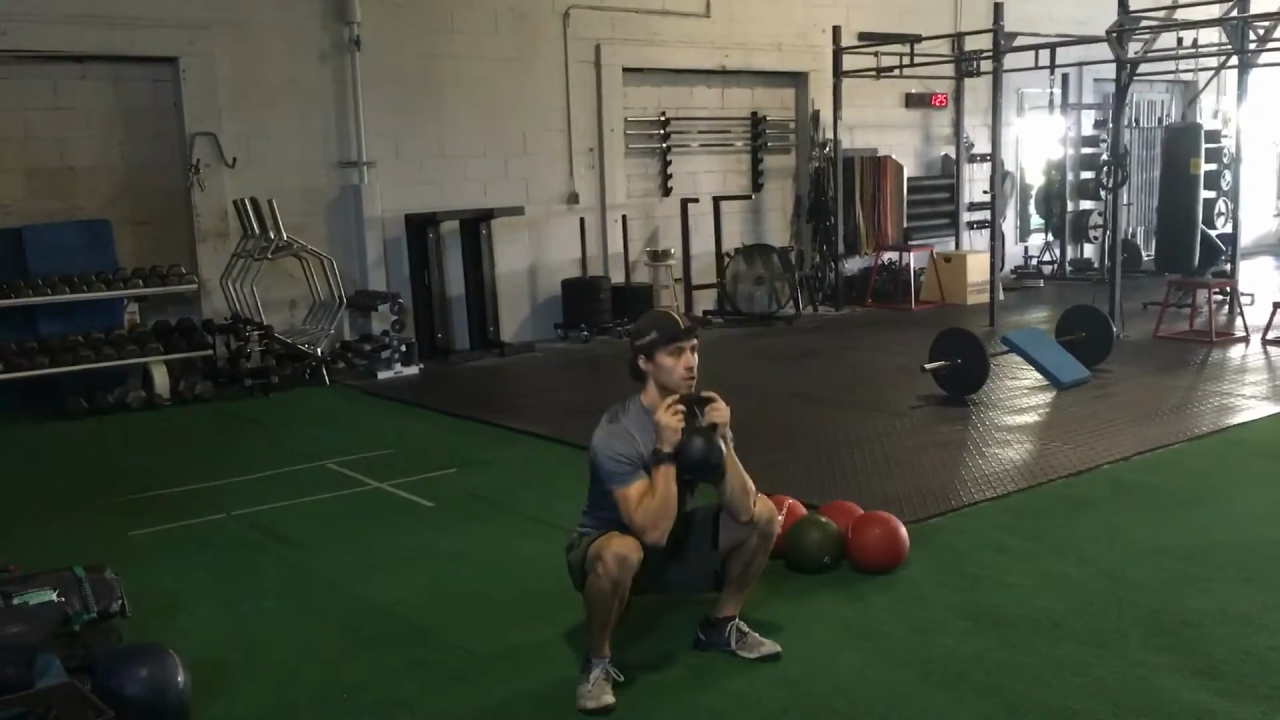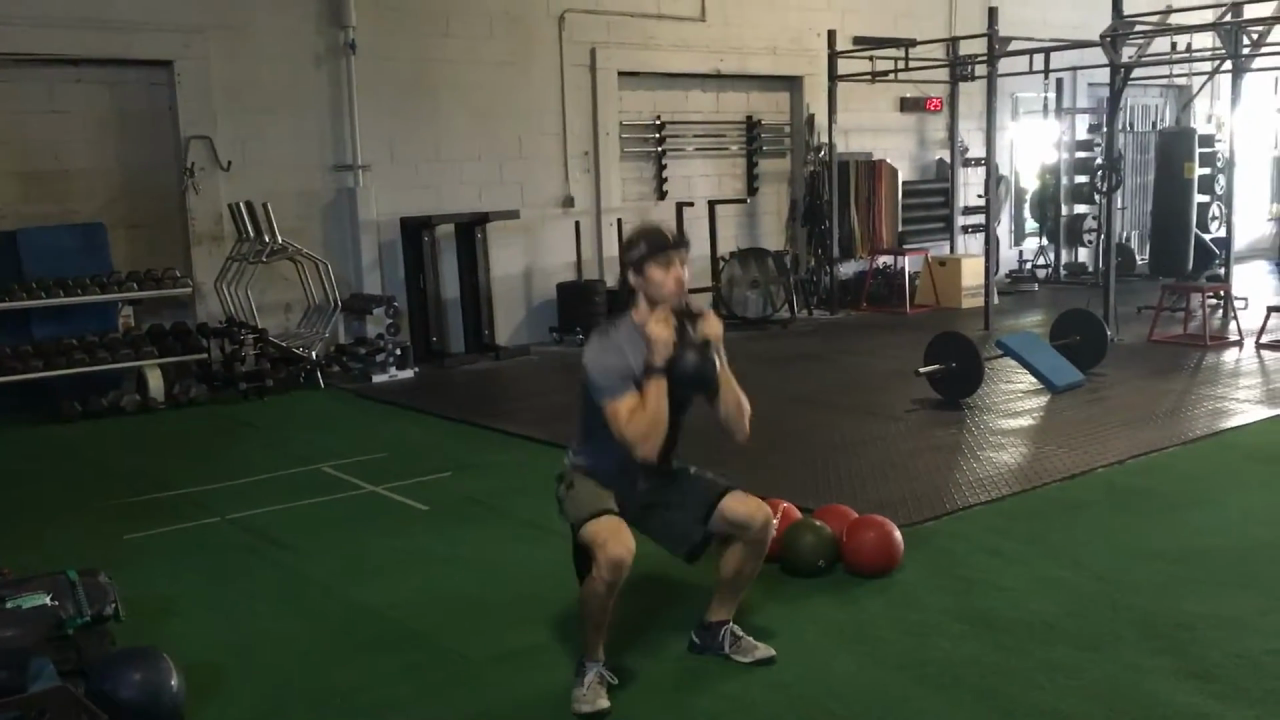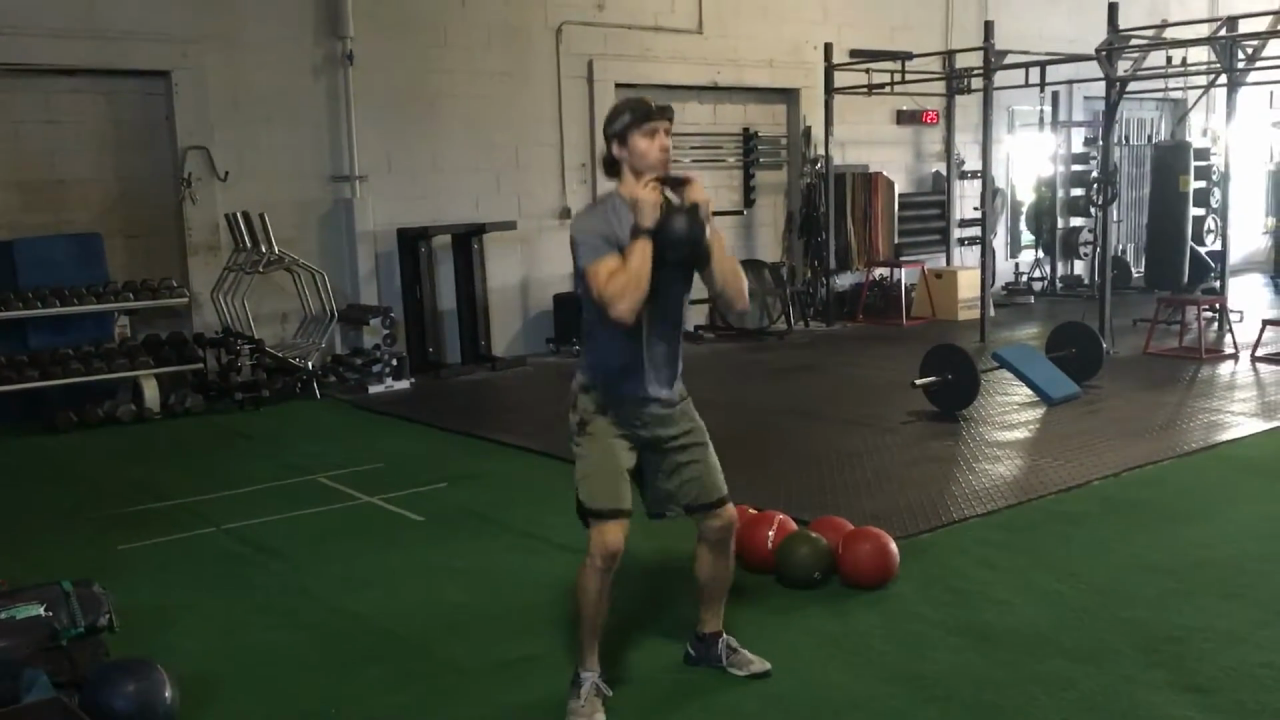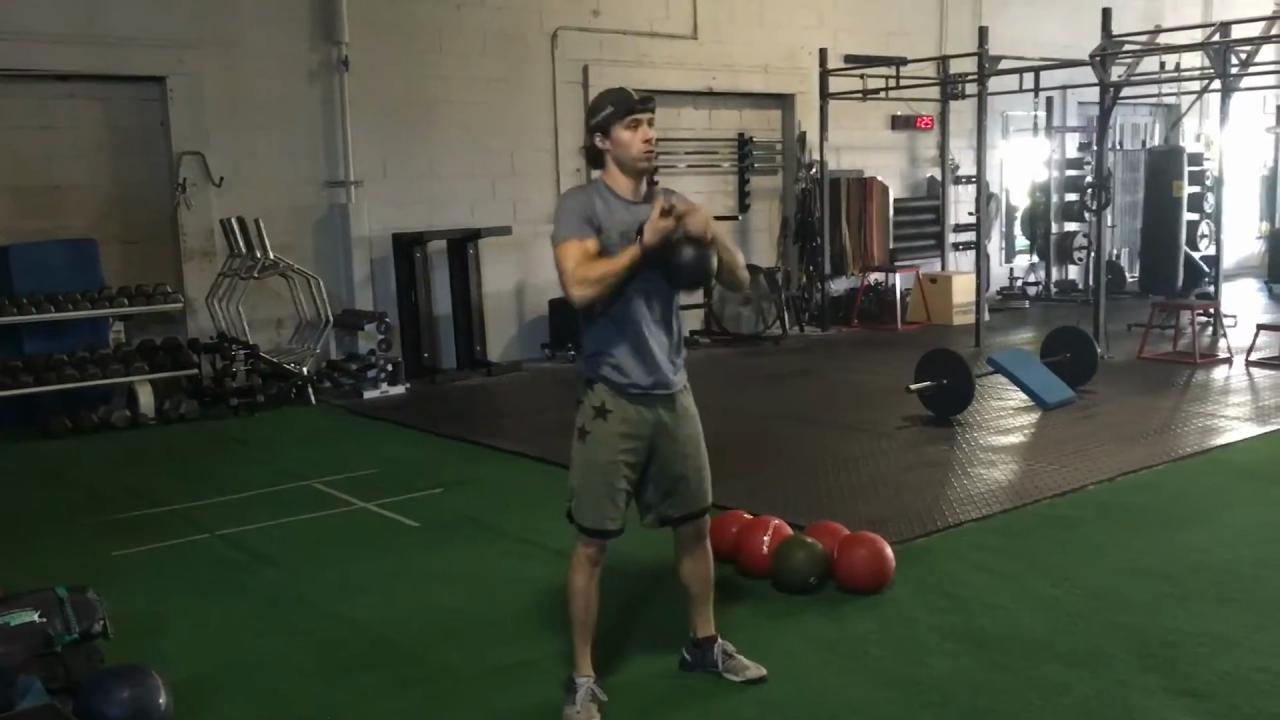
dt=0.3s
person 1, frame 1
left shoulder: (702, 413)
right shoulder: (617, 434)
left elbow: (742, 510)
right elbow: (652, 533)
left wrist: (723, 440)
right wrist: (665, 449)
left hip: (673, 543)
right hip: (603, 539)
left knee: (763, 516)
right knee: (622, 554)
left ankle: (720, 625)
right ankle: (597, 662)
person 1, frame 2
left shoulder: (693, 335)
right shoulder: (608, 348)
left elbow: (739, 427)
right elbow: (643, 444)
left wrist: (715, 355)
right wrist: (659, 359)
left hip: (660, 478)
right hip: (595, 479)
left knee: (756, 520)
right knee: (615, 554)
left ankle: (716, 628)
right ankle: (590, 666)
person 1, frame 3
right shoulder: (595, 221)
left elbow: (737, 299)
right elbow: (622, 305)
left wrist: (706, 222)
right wrist: (644, 226)
left hip: (669, 403)
right hip: (606, 407)
left knee: (720, 522)
right knee: (609, 542)
left ankle: (708, 640)
person 1, frame 4
left shoulder: (673, 203)
right shoulder: (580, 205)
left elbow: (738, 279)
right elbow: (579, 288)
left wrist: (712, 233)
right wrist: (642, 242)
left hip: (674, 395)
right hip: (613, 400)
left knee: (694, 528)
right knee: (593, 544)
left ankle: (704, 645)
